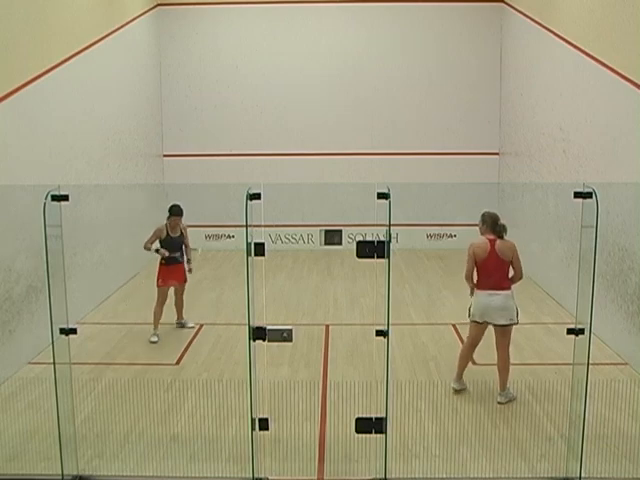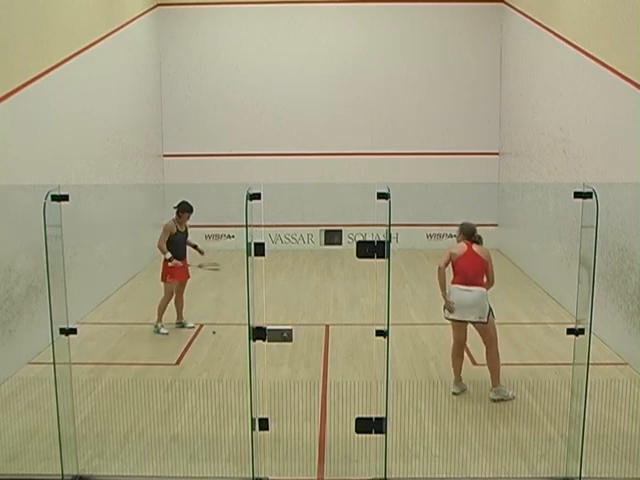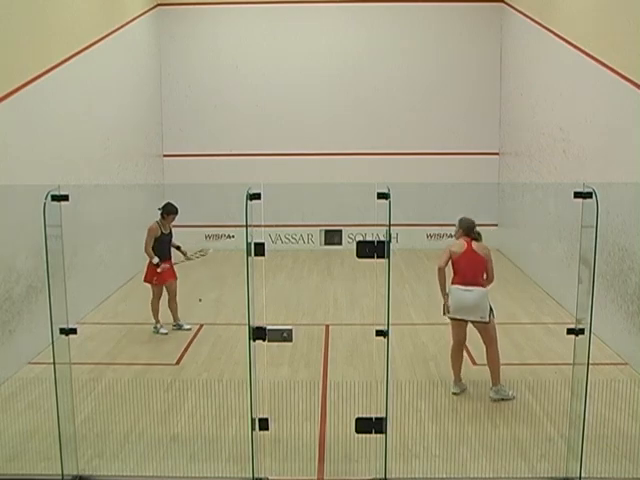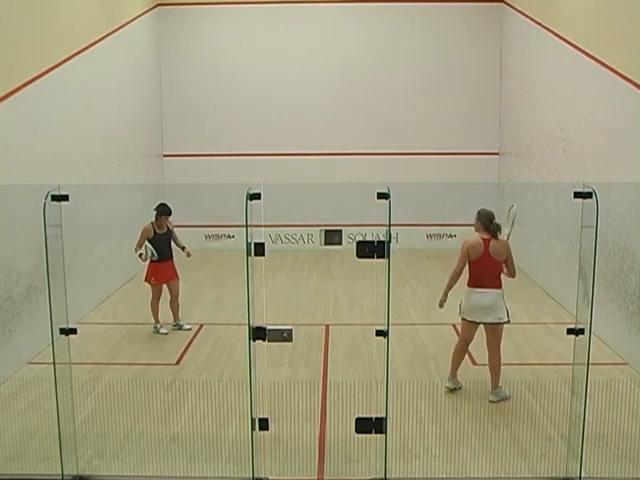
dt=0.7s
person 1, frame 1
left shoulder: (475, 246)
right shoulder: (510, 246)
left elbow: (468, 275)
right elbow: (519, 275)
left hip: (482, 299)
right hip: (504, 299)
left knee: (471, 342)
right knee: (503, 348)
left ankle: (458, 380)
right ankle: (503, 392)
person 1, frame 2
left shoulder: (454, 249)
right shoulder: (485, 251)
left elbow: (441, 267)
right elbow: (490, 281)
left wrist: (444, 295)
left hip: (457, 294)
right hip: (478, 297)
left knee: (458, 342)
right knee: (491, 344)
left ankle: (457, 383)
right ankle: (496, 389)
person 1, frame 3
left shoulder: (452, 246)
right shoulder: (484, 248)
left elbow: (441, 268)
right elbow: (490, 278)
left wrist: (444, 295)
left hip: (457, 294)
right hip: (479, 296)
left knee: (458, 342)
right knee: (491, 344)
left ankle: (457, 383)
right ankle: (496, 388)
person 1, frame 4
left shoulder: (469, 244)
right shoulder: (503, 245)
left elbow: (457, 272)
right elbow: (512, 274)
left wrist: (445, 293)
left hip: (473, 296)
right hip: (494, 298)
left knee: (463, 341)
right knee: (494, 347)
left ankle: (452, 379)
right ankle: (495, 390)
person 2, frame 1
left shoulder: (183, 228)
right shoulder: (161, 230)
left elbow: (186, 245)
right elbow: (146, 245)
left wrist: (189, 262)
right wrist: (157, 251)
left hip: (180, 267)
right hip: (166, 268)
left knee: (180, 295)
right knee: (161, 300)
left ankle: (180, 319)
right ankle: (155, 332)
person 2, frame 2
left shoulder: (184, 224)
right shoulder: (170, 226)
right elbow: (160, 244)
left wrist: (195, 247)
right wrist: (171, 259)
left hip: (182, 263)
right hip: (172, 265)
left knee: (180, 294)
right knee: (168, 295)
left ankle: (180, 320)
right ankle: (158, 323)
person 2, frame 3
left shoulder: (168, 226)
right shoulder: (154, 228)
right elbow: (147, 249)
left wrist: (179, 248)
right wrist: (158, 264)
left hip: (168, 264)
right hip: (158, 266)
left knee: (173, 295)
right knee: (157, 296)
left ankle: (177, 322)
right ankle: (157, 325)
person 2, frame 4
left shoulder: (169, 225)
right shoulder: (148, 229)
left elbow: (175, 239)
right elbow: (138, 246)
left wrist: (183, 248)
right wrist: (141, 254)
left hip: (170, 264)
right hip: (156, 266)
left knee: (175, 294)
right knee: (156, 296)
left ankle: (177, 322)
right ankle: (157, 325)
